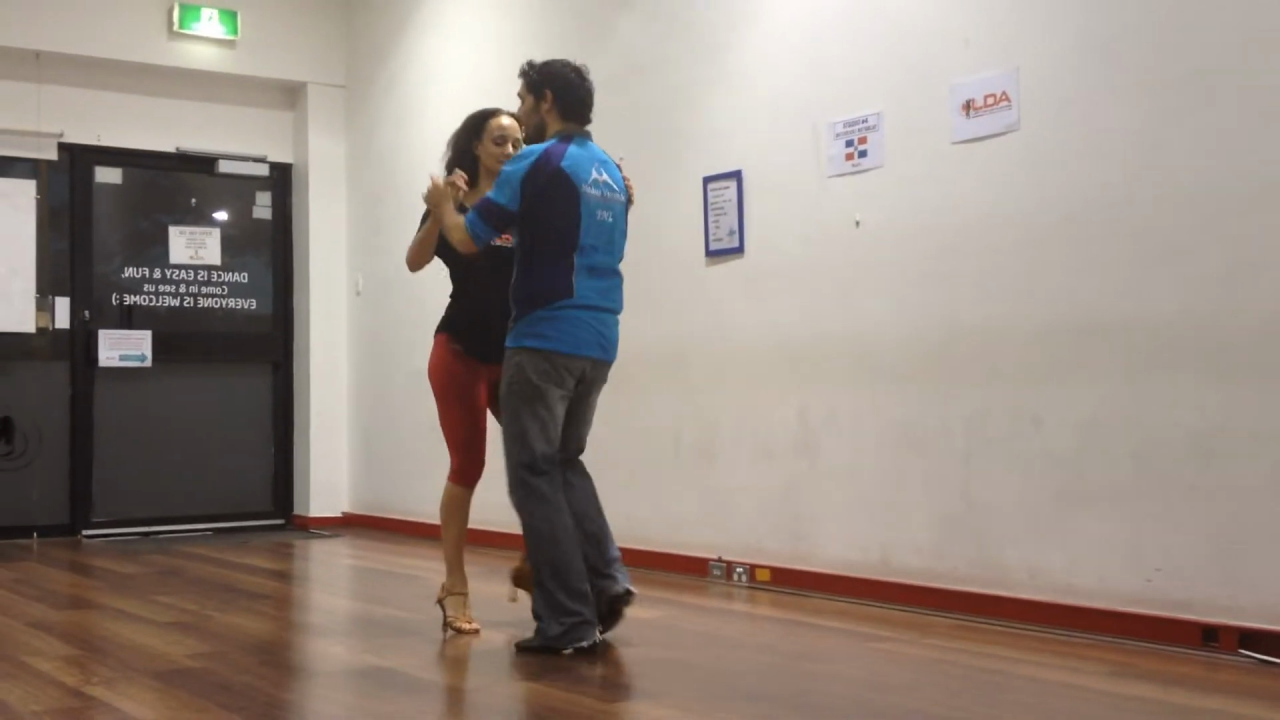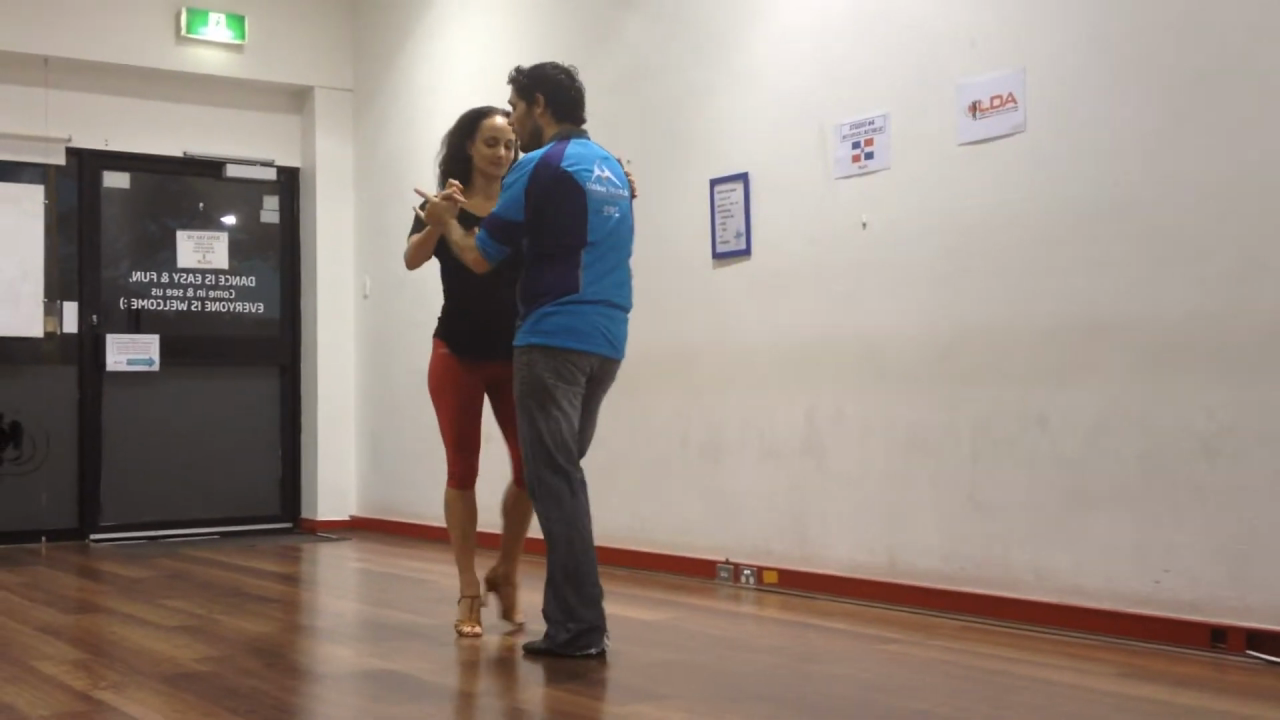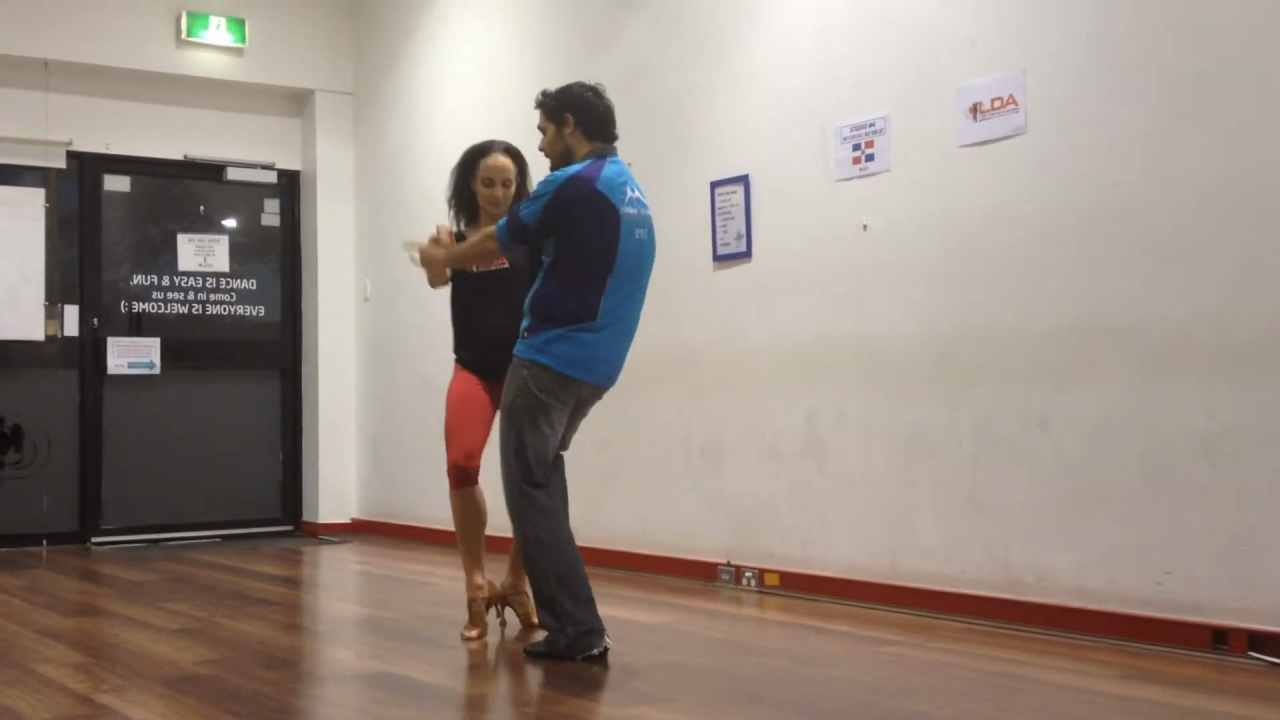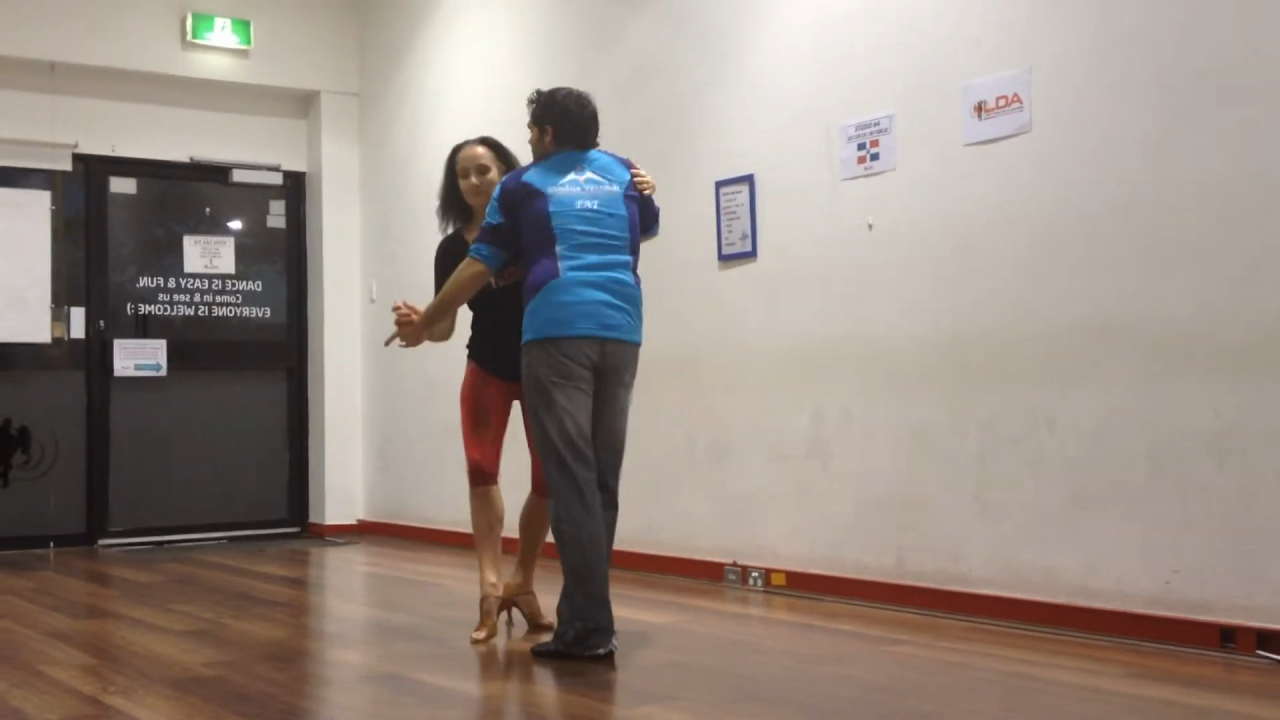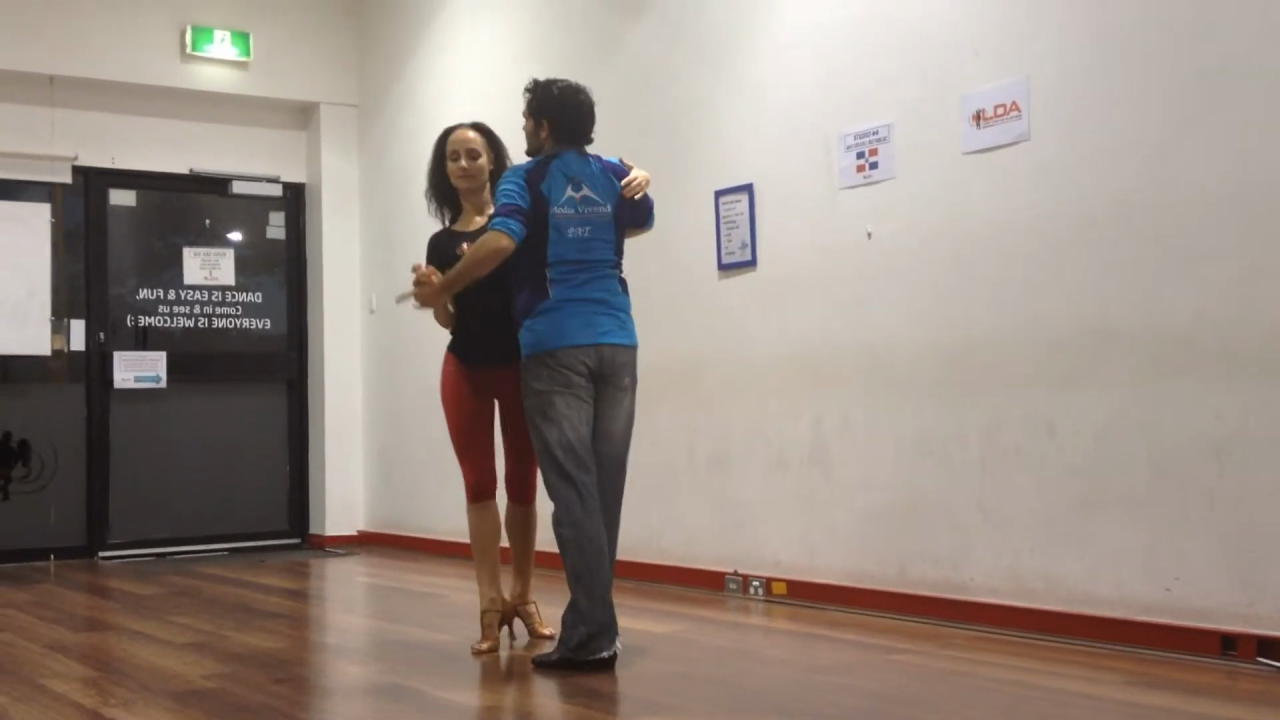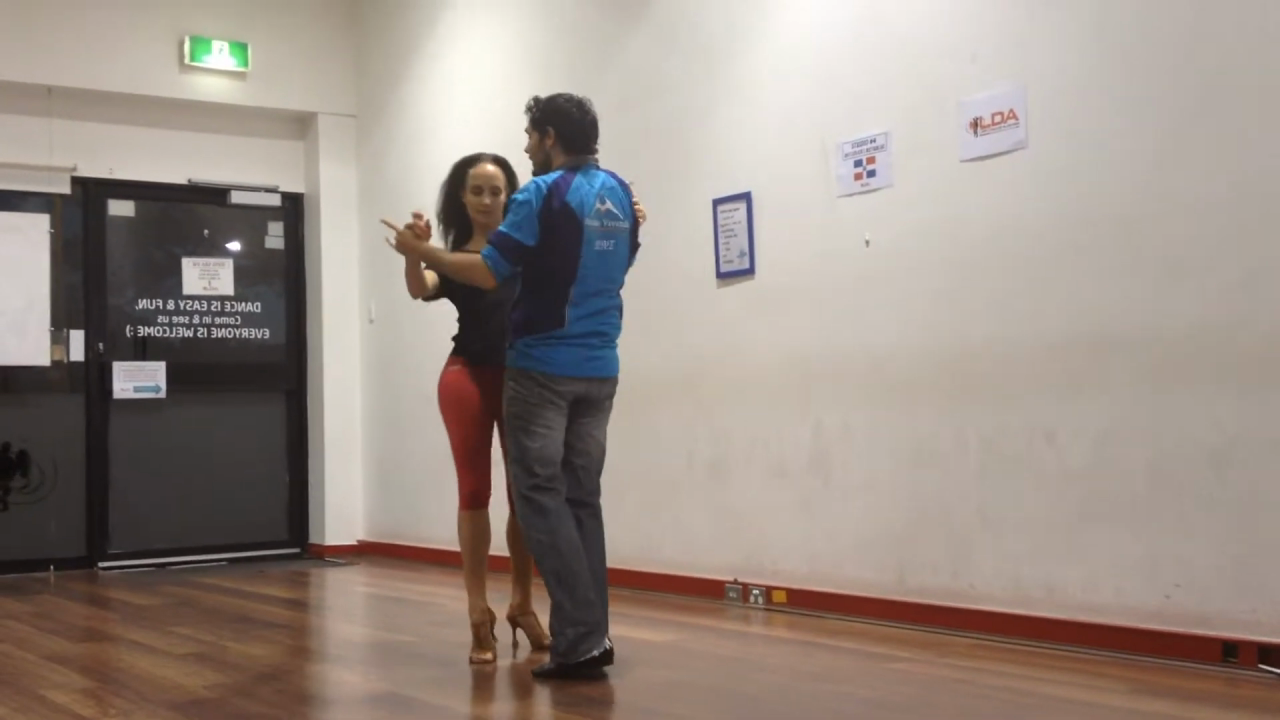
dt=0.5s
person 1, frame 1
left shoulder: (538, 163)
right shoulder: (609, 169)
left elbow: (468, 238)
left wrist: (444, 206)
left hip: (545, 339)
right hip: (597, 340)
left knee: (536, 476)
right knee: (566, 463)
left ankle: (567, 622)
right ankle: (606, 581)
person 1, frame 2
left shoulder: (539, 166)
right shoulder: (610, 166)
left elbow: (483, 257)
left wrist: (446, 221)
right wrist: (479, 211)
left hip: (554, 338)
right hip: (605, 340)
left knee: (555, 482)
right knee: (561, 475)
left ankle: (577, 628)
right ankle: (577, 616)
person 1, frame 3
left shoulder: (575, 183)
right shoulder: (630, 189)
left elbow: (501, 243)
left wrist: (444, 257)
left hip: (552, 358)
right hip: (598, 363)
left knee: (531, 491)
right knee: (543, 477)
left ankle: (577, 630)
right ankle: (570, 621)
person 1, frame 4
left shoulder: (521, 184)
right shoulder: (622, 172)
left elbow: (480, 266)
right elbow: (647, 227)
left wrist: (424, 323)
left hip: (557, 330)
right hip: (622, 332)
left knee: (570, 480)
right knee: (602, 478)
left ankle: (588, 628)
right ankle: (588, 617)
person 1, frame 5
left shoulder: (525, 178)
right shoulder: (615, 176)
left elbow: (500, 242)
right elbow: (641, 223)
left wrist: (441, 288)
left hip: (553, 345)
right hip: (616, 342)
left knee: (574, 492)
right knee: (603, 489)
left ankle: (592, 634)
right ankle: (593, 628)
person 1, frame 6
left shoulder: (543, 193)
right shoulder: (621, 194)
left elbow: (489, 272)
left wrist: (421, 252)
left hip: (542, 367)
right hip: (600, 369)
left knee: (543, 500)
right knee: (582, 499)
left ankle: (581, 636)
right ankle: (590, 633)
person 2, frame 1
right shoulder: (450, 208)
right elbow: (416, 261)
right wrist: (441, 211)
right hip: (460, 354)
right knee: (467, 467)
right ankle: (454, 586)
person 2, frame 2
right shoulder: (443, 207)
right elbow: (412, 259)
right wrist: (436, 223)
left hip: (513, 357)
right hip: (459, 356)
right knee: (464, 471)
left ankle: (505, 573)
right ankle: (468, 590)
person 2, frame 3
right shoulder: (455, 243)
right elbow: (436, 276)
right hip: (474, 370)
right knee: (461, 464)
left ankle: (514, 586)
right ankle: (476, 585)
person 2, frame 4
right shoulder: (453, 249)
right elbow: (441, 328)
left wrist: (639, 191)
right hip: (489, 371)
left knee: (548, 481)
right knee: (481, 465)
left ankle: (521, 585)
right ankle: (490, 586)
person 2, frame 5
right shoulder: (442, 242)
right elbow: (449, 319)
left wrist: (634, 178)
left hip: (523, 365)
right hip: (465, 369)
left knee: (522, 485)
right knee: (479, 484)
left ankle: (523, 598)
right ankle: (491, 605)
person 2, frame 6
right shoulder: (450, 259)
right elbow: (420, 290)
right wrist: (412, 252)
right hip: (469, 376)
right knee: (475, 491)
left ankle: (523, 606)
right ankle: (480, 614)
